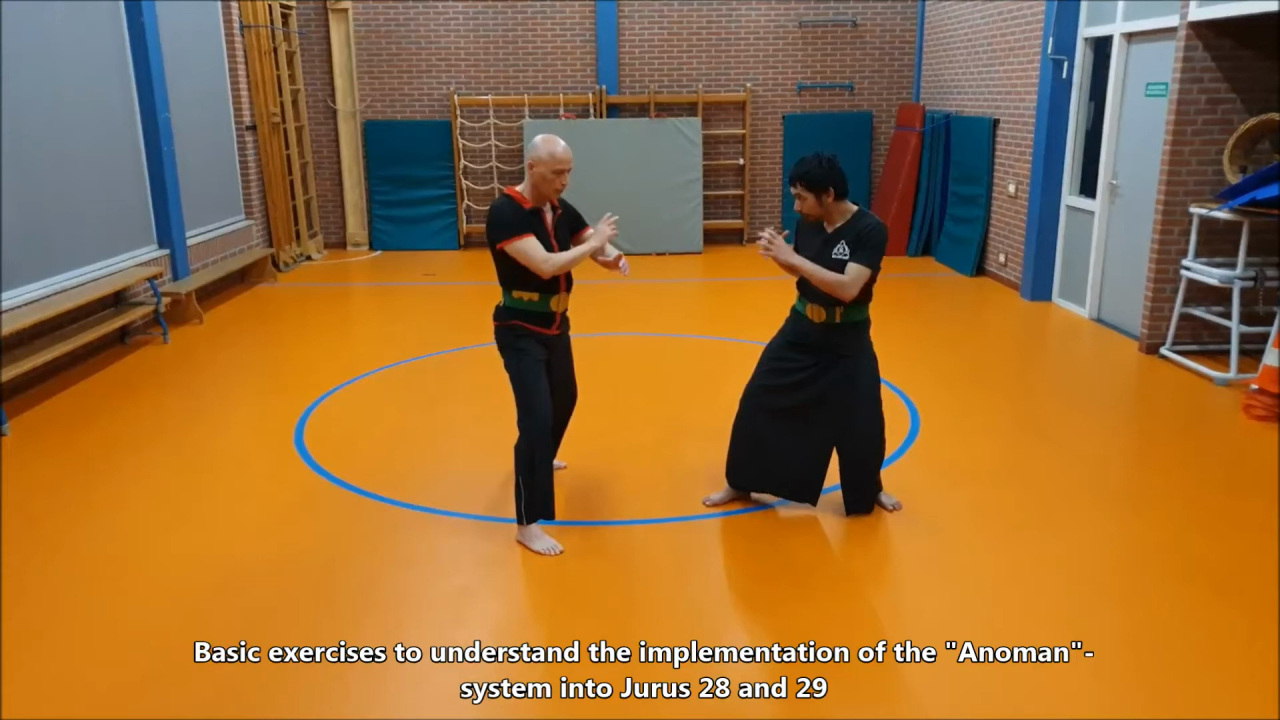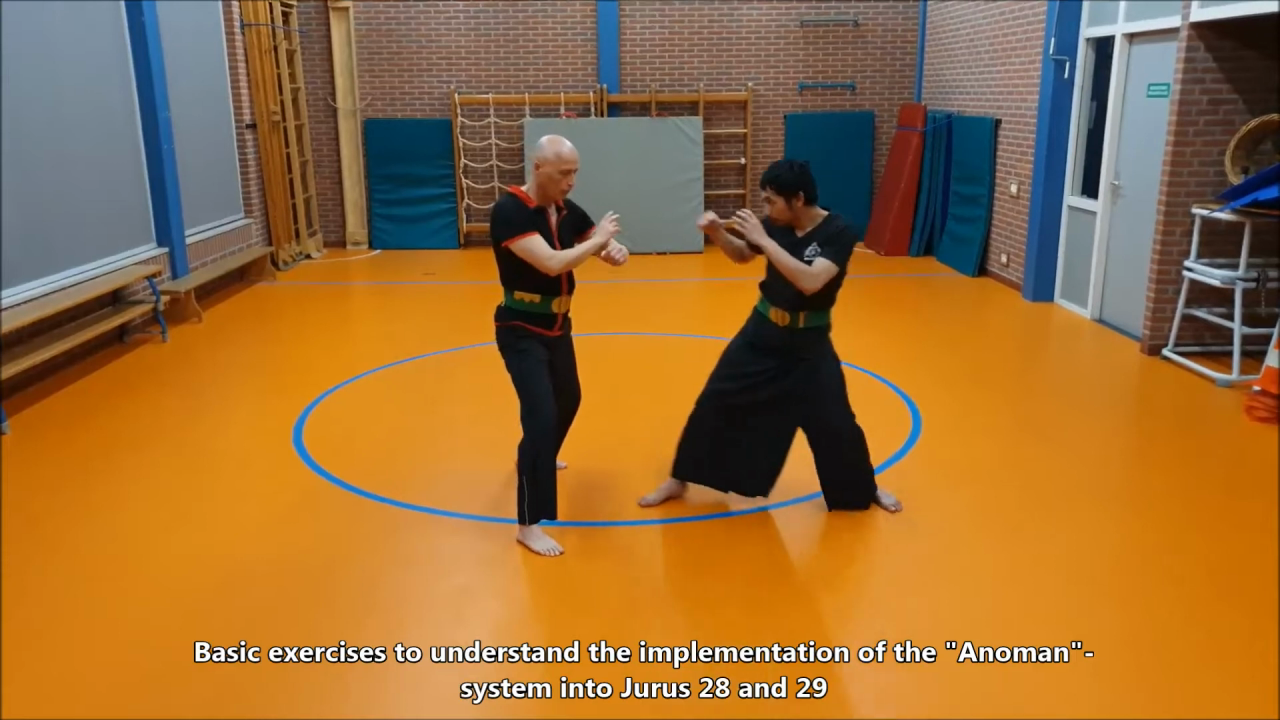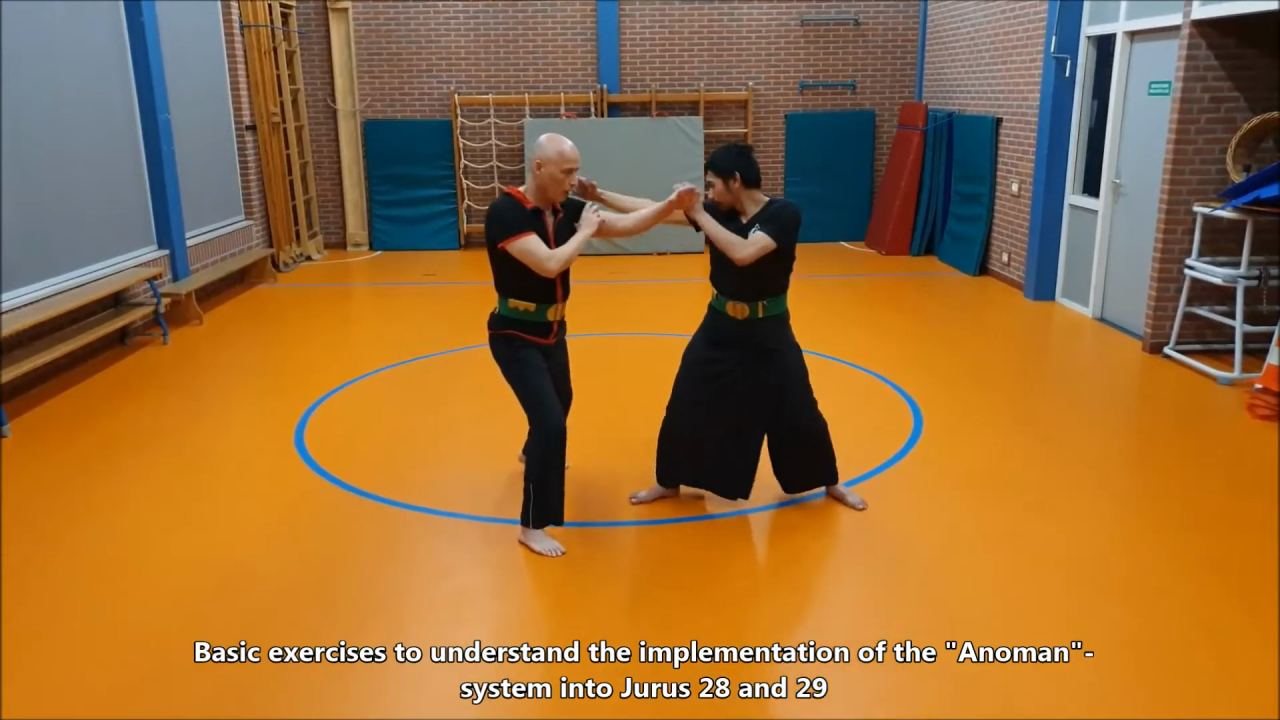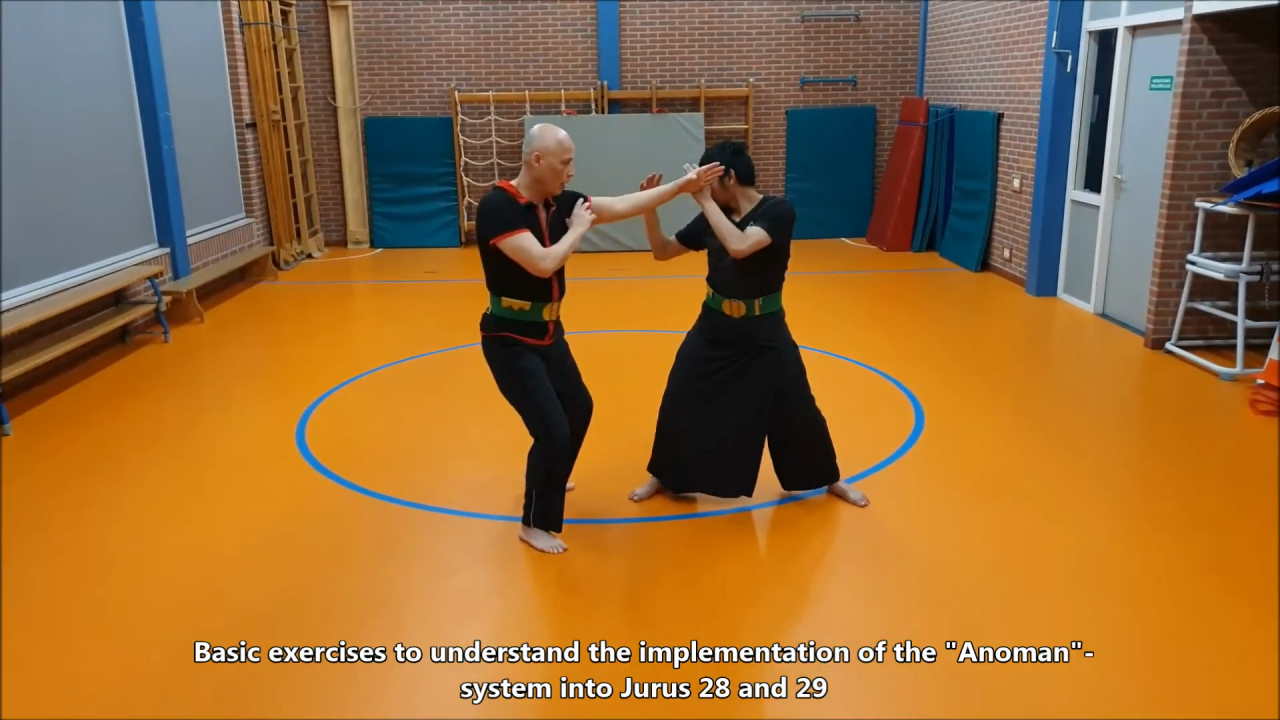
dt=0.4s
person 1, frame 1
left shoulder: (561, 209)
right shoulder: (505, 212)
left elbow: (597, 247)
right elbow: (545, 266)
left wrist: (615, 258)
right wrist: (594, 243)
left hip: (555, 325)
right hip: (520, 330)
left knee: (562, 400)
right knee: (536, 417)
left ankle: (538, 458)
right ankle: (528, 524)
person 1, frame 2
left shoulder: (567, 210)
right shoulder: (510, 210)
left elbow: (604, 244)
right elbow: (551, 263)
left wrist: (616, 251)
right wrist: (597, 239)
left hip: (557, 325)
right hip: (521, 329)
left knee: (566, 400)
right knee: (541, 414)
left ankle: (535, 458)
right ankle: (529, 524)
person 1, frame 3
left shoulder: (565, 208)
right shoulder: (505, 212)
left elbow: (625, 224)
right elbow: (549, 264)
left wrist: (670, 205)
right wrist: (585, 232)
left hip: (551, 331)
right hip: (515, 336)
left knee: (558, 404)
right knee: (550, 421)
left ankle: (534, 456)
right ankle: (533, 526)
person 1, frame 4
left shoulder: (559, 202)
right shoulder: (498, 207)
left elbow: (622, 206)
right elbow: (542, 263)
left wrist: (681, 186)
right wrist: (578, 229)
left hip: (548, 333)
right hip: (510, 341)
left knee: (578, 409)
right knee: (553, 431)
left ankle: (547, 482)
right ankle: (534, 524)
person 2, frame 1
left shoulder: (869, 230)
right shoulder: (808, 222)
left elbow: (848, 289)
left wrist: (790, 255)
right wrist: (778, 254)
left hip: (847, 340)
right hip: (800, 329)
left knee: (862, 422)
right knee: (757, 403)
left ankle: (869, 489)
right ankle: (740, 485)
person 2, frame 2
left shoulder: (840, 234)
right shoulder: (776, 225)
left elbow: (810, 282)
right elbow: (739, 255)
left wrist: (765, 240)
right wrist: (720, 231)
left hip: (808, 342)
right hip: (761, 334)
left knee: (835, 420)
right knee: (714, 404)
left ankle: (865, 489)
right ankle: (678, 481)
person 2, frame 3
left shoulder: (784, 214)
right shoulder: (719, 213)
left elbow: (744, 254)
left wrist: (700, 214)
right wrist: (600, 194)
left hip: (769, 332)
right hip: (720, 328)
left knee: (800, 412)
right knee: (687, 407)
left ankle: (830, 482)
right ankle: (668, 481)
person 2, frame 4
left shoulder: (778, 211)
right shoulder: (713, 216)
left elbow: (740, 246)
right elbow: (661, 251)
left wrist: (705, 202)
right wrist: (649, 207)
left hip: (764, 330)
right hip: (714, 326)
left knee: (797, 410)
right knee: (679, 403)
left ankle: (830, 479)
right ankle: (663, 477)
